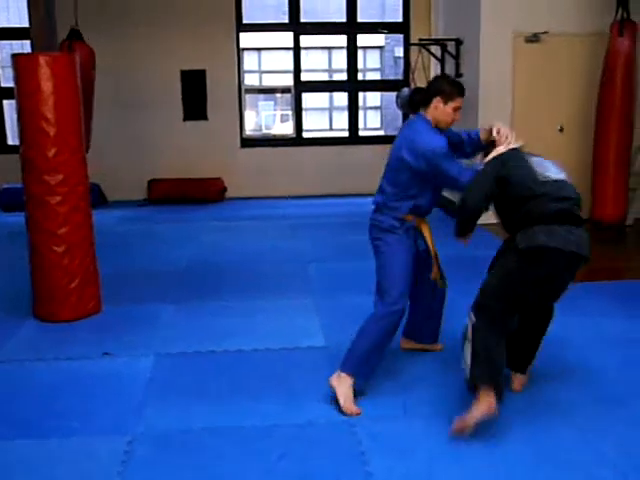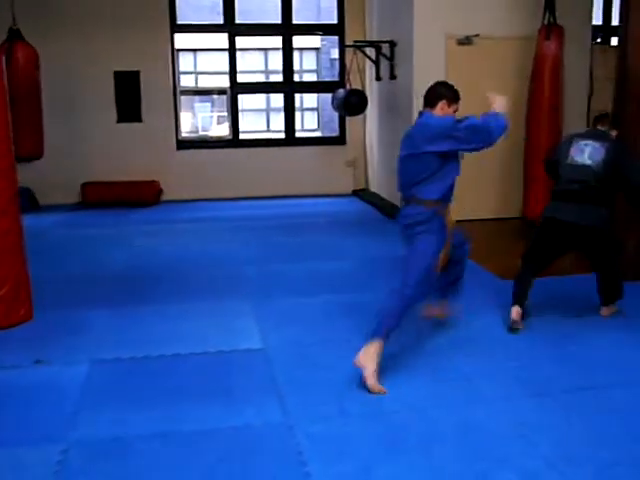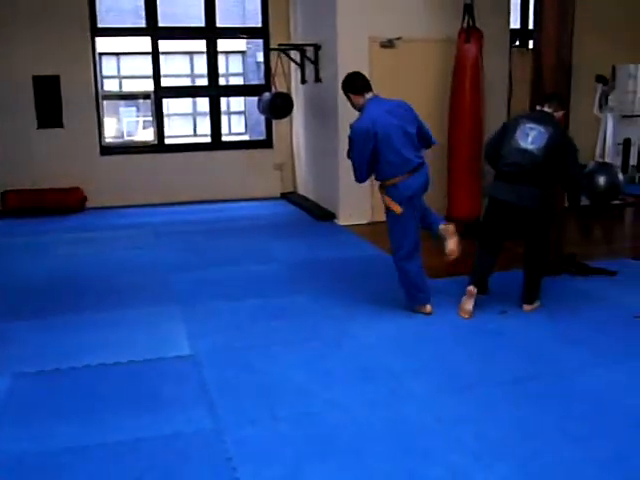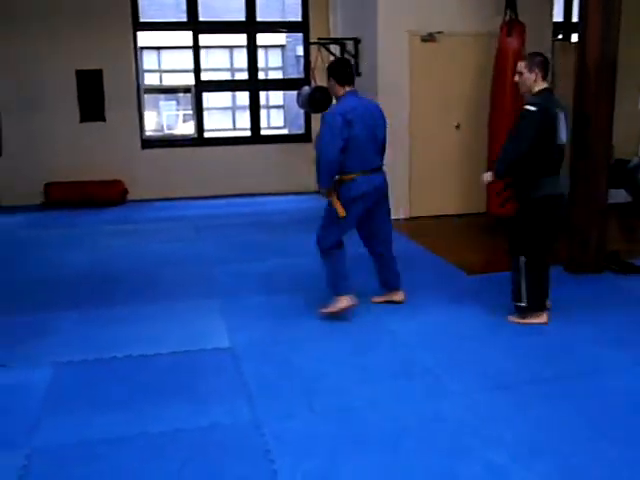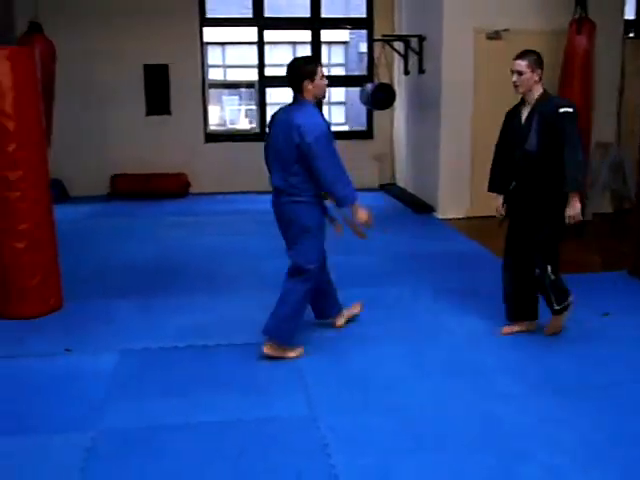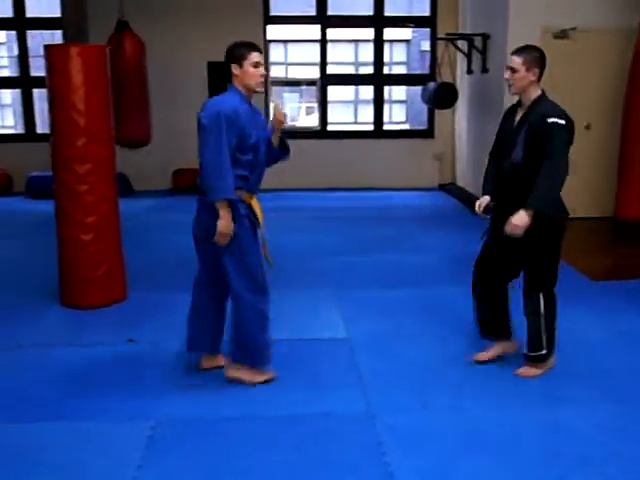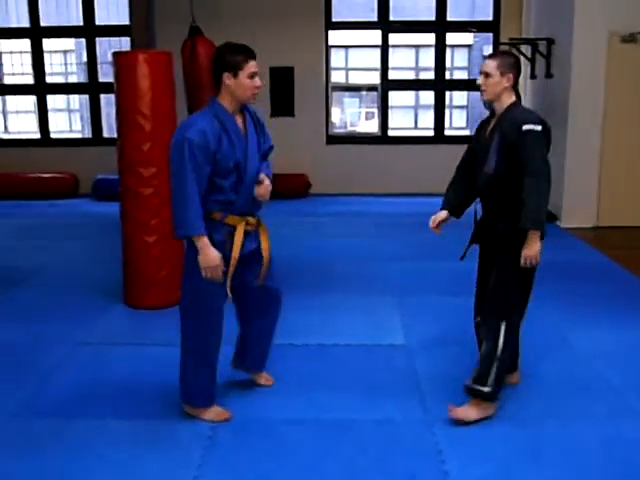
dt=0.7s
person 1, frame 1
left shoulder: (420, 129)
right shoulder: (424, 143)
left elbow: (458, 144)
right elbow: (464, 182)
left wrist: (486, 134)
left hip: (406, 225)
right hip: (393, 228)
left knee: (429, 280)
right knee: (393, 303)
left ankle: (417, 337)
right ankle: (346, 376)
person 1, frame 2
left shoulder: (419, 132)
right shoulder: (438, 128)
right elbow: (484, 131)
right wrist: (498, 111)
left hip: (423, 214)
right hip: (426, 217)
left knee: (458, 248)
right knee: (413, 283)
left ankle: (439, 301)
right ankle: (373, 349)
person 1, frame 3
left shoulder: (362, 126)
right shoulder: (402, 107)
left elbow: (361, 166)
right elbow: (427, 139)
left wrist: (363, 175)
left hip: (399, 188)
right hip: (421, 175)
left knee: (406, 249)
left ankle: (421, 302)
right ankle: (442, 228)
person 1, frame 4
left shoulder: (335, 114)
right shoulder: (375, 109)
left elbow: (327, 155)
left wrist: (326, 186)
left hip: (352, 186)
right hip: (377, 180)
left knee: (328, 241)
right knee: (380, 239)
left ankle: (342, 295)
right ankle: (393, 289)
person 1, frame 5
left shoulder: (279, 118)
right shoulder: (313, 124)
left elbow: (272, 160)
right elbow: (331, 172)
right wrist: (355, 207)
left hip: (283, 201)
right hip: (303, 206)
left knee: (313, 261)
right knee: (304, 271)
left ankle: (333, 312)
right ankle: (277, 340)
person 1, frame 6
left shoulder: (247, 109)
right shoulder: (223, 109)
left elbow: (262, 158)
right elbow: (216, 166)
left wrist: (276, 133)
right wrist: (224, 213)
left hip: (235, 207)
right hip: (228, 209)
left knee: (214, 282)
right knee: (250, 286)
left ankle: (208, 353)
right ankle: (246, 362)
person 1, frame 7
left shoulder: (253, 121)
right shoulder: (197, 131)
right elbow: (186, 194)
left wrist: (265, 180)
right wrist: (203, 246)
left hip: (249, 230)
right hip: (214, 235)
left knee: (265, 297)
right knee: (203, 319)
left ankle: (249, 362)
right ankle: (197, 399)
person 2, frame 1
left shoulder: (498, 167)
right shoulder: (546, 165)
left elbow: (472, 201)
left wrist: (462, 230)
left hip: (537, 242)
right hip: (574, 243)
left knee: (487, 313)
right knee: (539, 309)
left ankle: (485, 394)
right ankle: (519, 372)
person 2, frame 2
left shoulder: (570, 141)
right shoulder: (615, 149)
left elbow: (551, 169)
right elbow: (630, 183)
left hip: (558, 212)
right hip: (593, 216)
left knee: (533, 260)
right knee: (607, 257)
left ankle: (517, 307)
right ankle: (608, 304)
person 2, frame 3
left shoulder: (515, 122)
right shoulder: (561, 136)
left elbow: (490, 152)
right elbow: (572, 174)
right wrist: (574, 200)
left hip: (502, 192)
right hip: (535, 198)
left knee: (489, 242)
right knee: (537, 249)
left ankle: (473, 287)
right ankle: (530, 299)
person 2, frame 4
left shoulder: (535, 107)
right shoulder: (554, 107)
left elbow: (519, 147)
left wrist: (495, 172)
left hip: (536, 189)
right hip: (551, 187)
left knee: (525, 248)
right knee: (539, 244)
left ankle: (534, 310)
right ankle: (540, 298)
person 2, frame 5
left shoulder: (558, 110)
right shoulder: (514, 114)
left elbow: (572, 154)
right elbow: (504, 155)
left wrist: (573, 196)
right wrist: (498, 190)
left hip: (549, 199)
right hip: (520, 197)
left knee: (540, 260)
right knee: (514, 259)
left ankle: (560, 304)
right ankle: (522, 318)
person 2, frame 6
left shoulder: (552, 118)
right shoulder: (512, 114)
left elbow: (554, 171)
left wrist: (528, 212)
right wrist: (489, 194)
left hip: (540, 218)
right hip: (509, 210)
left knee: (538, 286)
right knee: (486, 273)
left ankle: (541, 356)
right ankle: (502, 339)
person 2, frame 7
left shoulder: (527, 125)
right shoulder: (487, 125)
left elbow: (537, 182)
right elbow: (468, 172)
left wrist: (533, 234)
right wrist: (449, 209)
left hip: (517, 234)
right hip: (494, 228)
left knee: (499, 312)
right knee: (488, 306)
left ankle: (484, 398)
right ankle: (507, 369)
